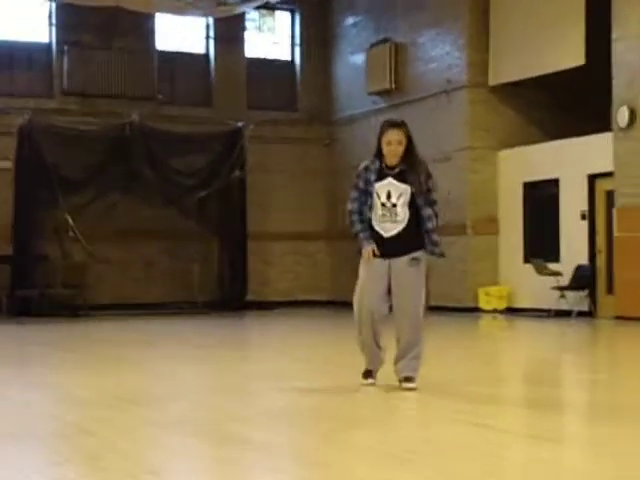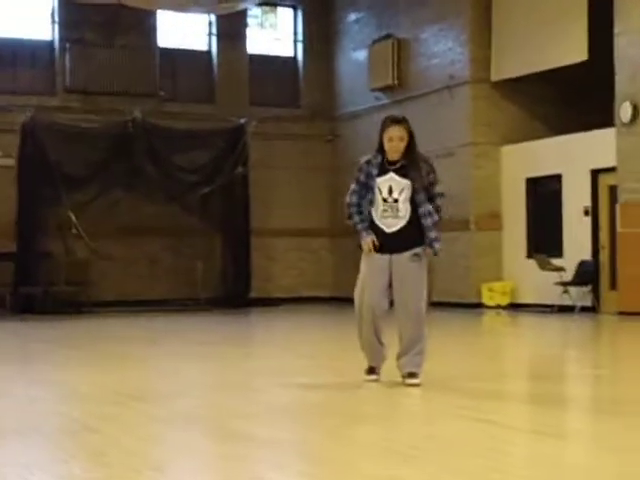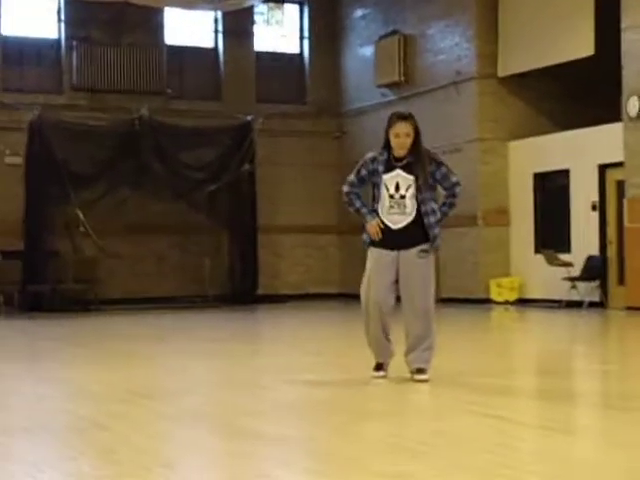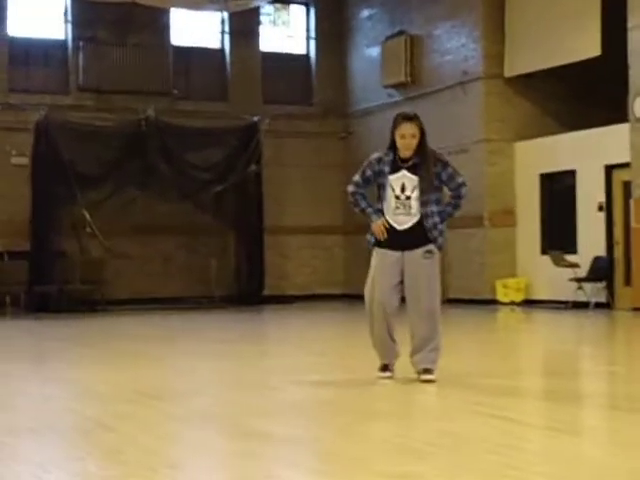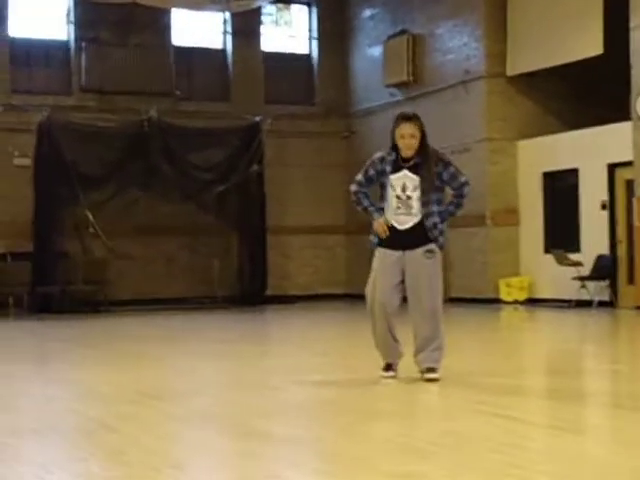
dt=0.1s
person 1, frame 1
left shoulder: (419, 171)
right shoulder: (367, 171)
left elbow: (430, 207)
right elbow: (354, 208)
left wrist: (431, 241)
right wrist: (364, 240)
left hip: (409, 252)
right hip: (375, 252)
left knee: (409, 313)
right knee: (366, 310)
left ankle: (407, 370)
right ankle: (372, 363)
person 1, frame 2
left shoulder: (420, 167)
right shoulder: (368, 166)
left elbow: (434, 201)
right elbow: (353, 201)
left wrist: (430, 236)
right wrist: (364, 232)
left hip: (410, 248)
right hip: (376, 247)
left knee: (411, 309)
right knee: (367, 306)
left ankle: (410, 366)
right ankle: (374, 360)
person 1, frame 3
left shoulder: (428, 162)
right shoulder: (374, 162)
left elbow: (454, 188)
right elbow: (349, 188)
left wrist: (435, 219)
right wrist: (367, 216)
left hip: (417, 244)
right hip: (381, 243)
left knee: (419, 305)
right knee: (374, 303)
left ankle: (419, 362)
right ankle: (382, 356)
person 1, frame 4
left shoulder: (433, 163)
right shoulder: (380, 162)
left elbow: (460, 189)
right elbow: (354, 189)
left wrist: (439, 220)
right wrist: (373, 216)
left hip: (422, 244)
right hip: (387, 244)
left knee: (424, 306)
right knee: (378, 303)
left ankle: (425, 363)
right ankle: (387, 357)
person 1, frame 5
left shoulder: (435, 163)
right shoulder: (381, 162)
left elbow: (462, 187)
right elbow: (357, 188)
left wrist: (441, 218)
right wrist: (375, 214)
left hip: (423, 244)
right hip: (388, 245)
left knee: (426, 304)
right knee: (379, 302)
left ankle: (429, 361)
right ankle: (391, 356)
